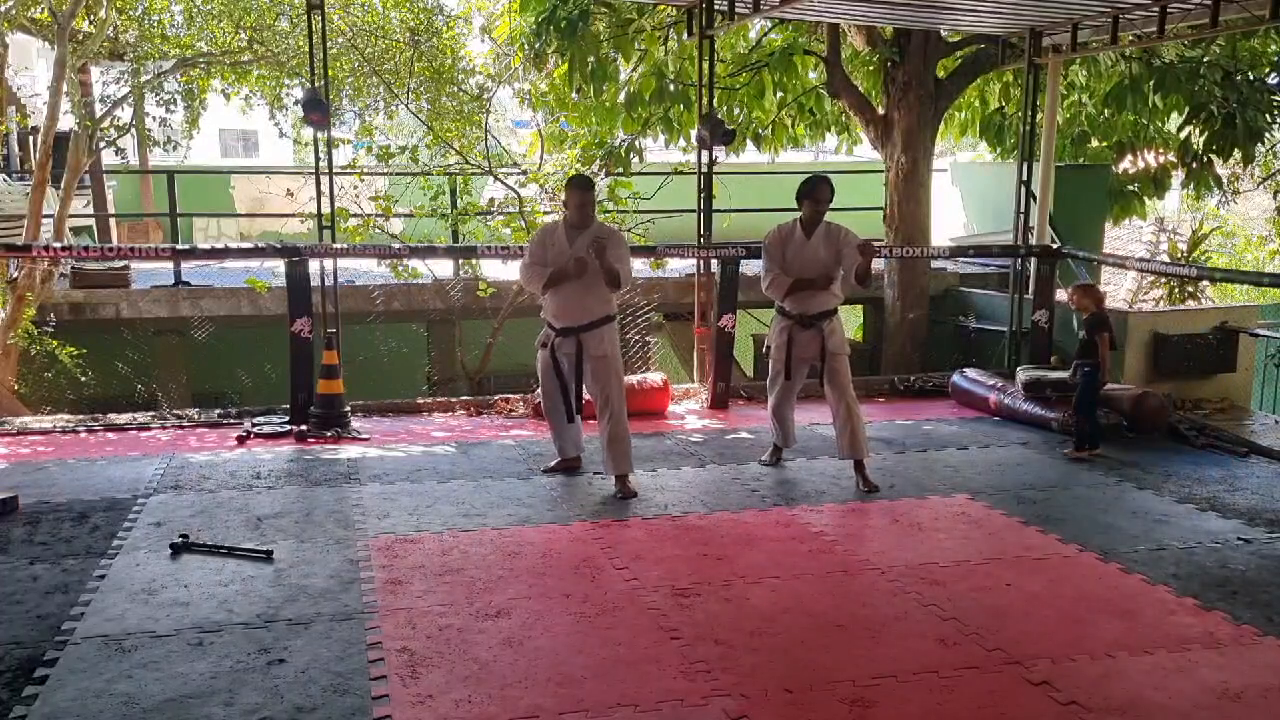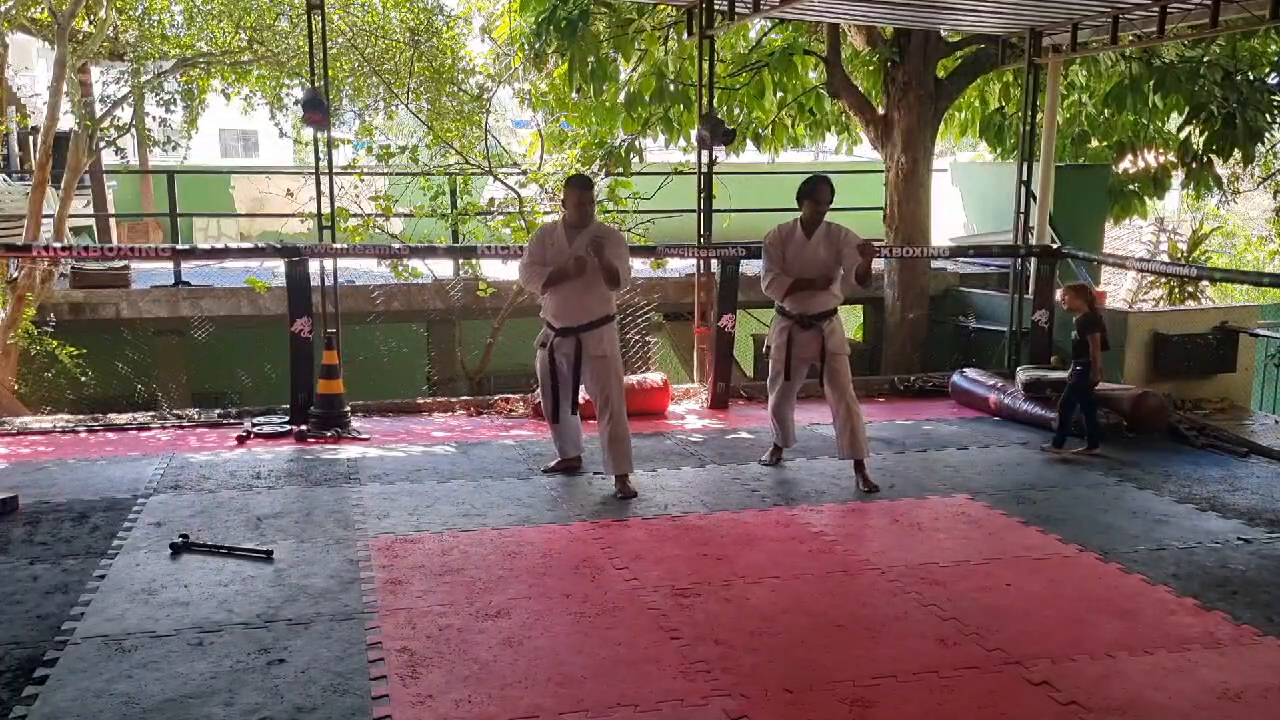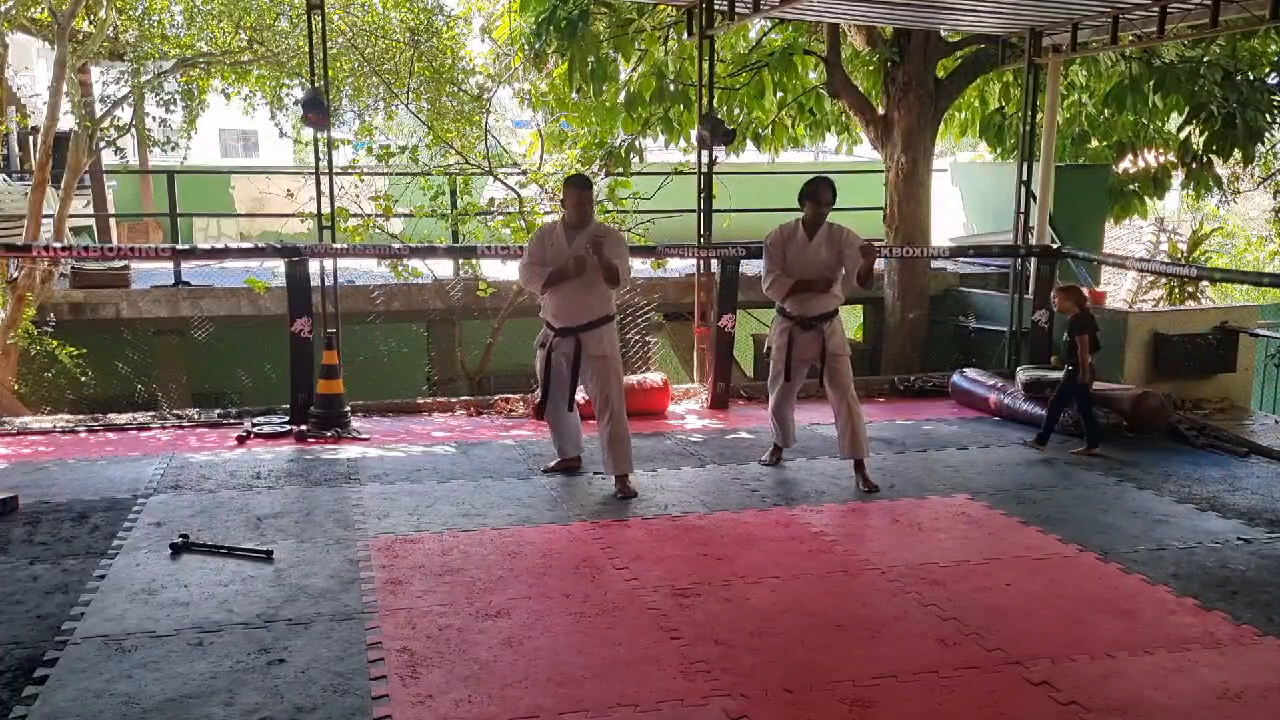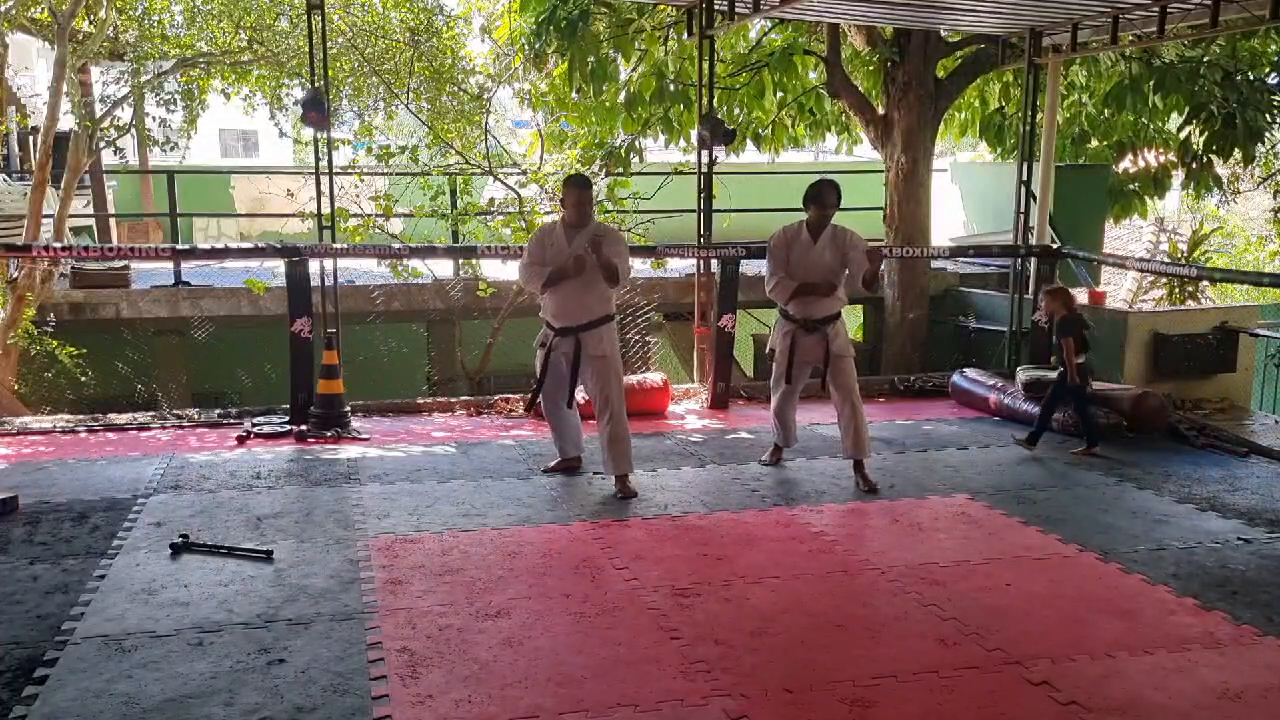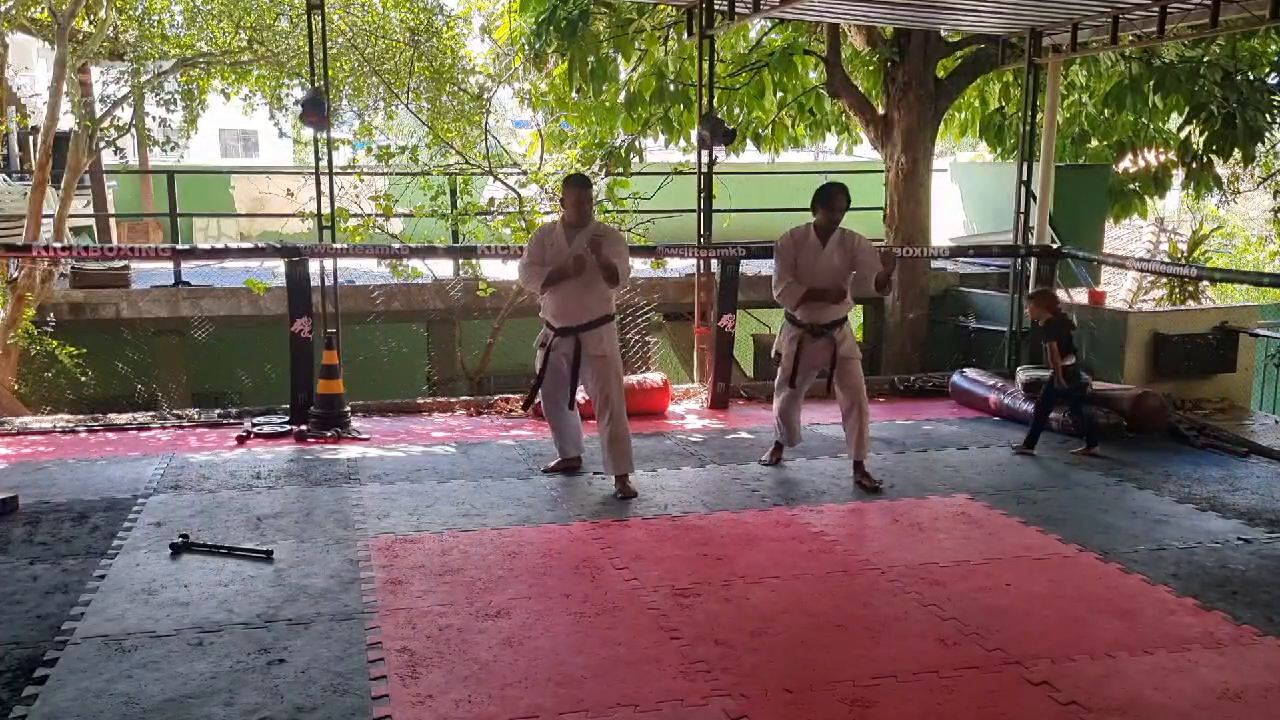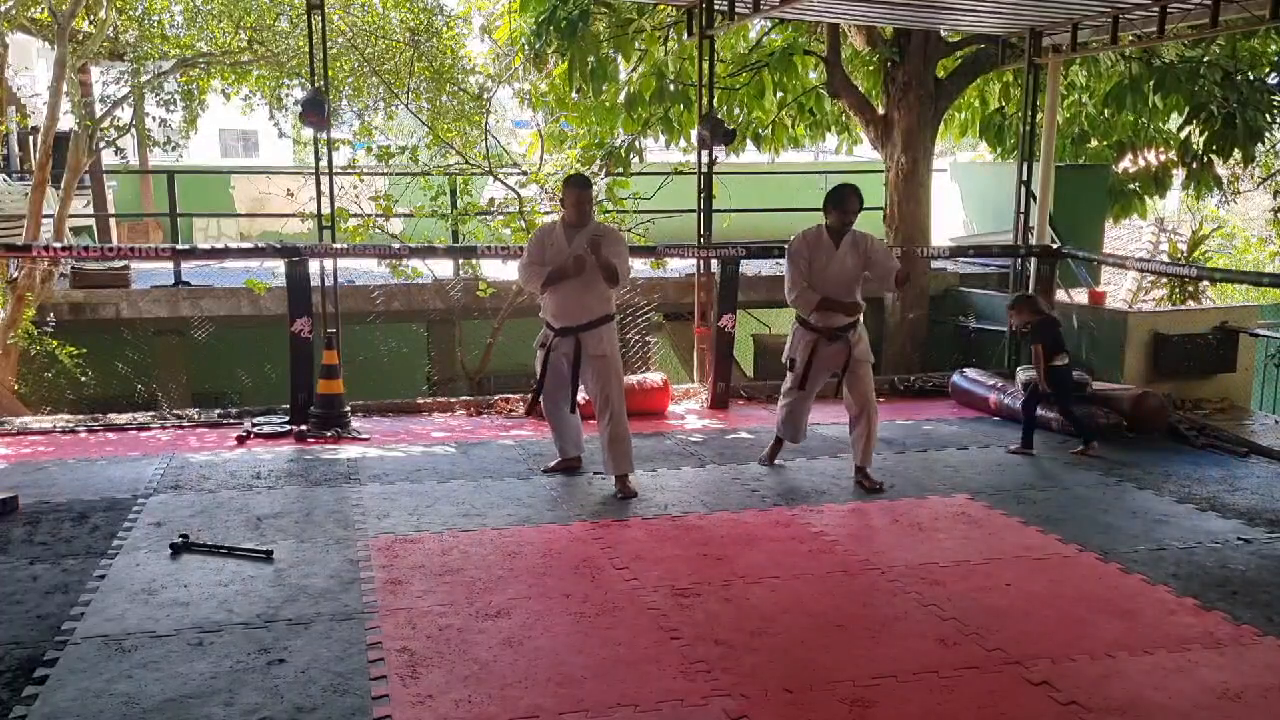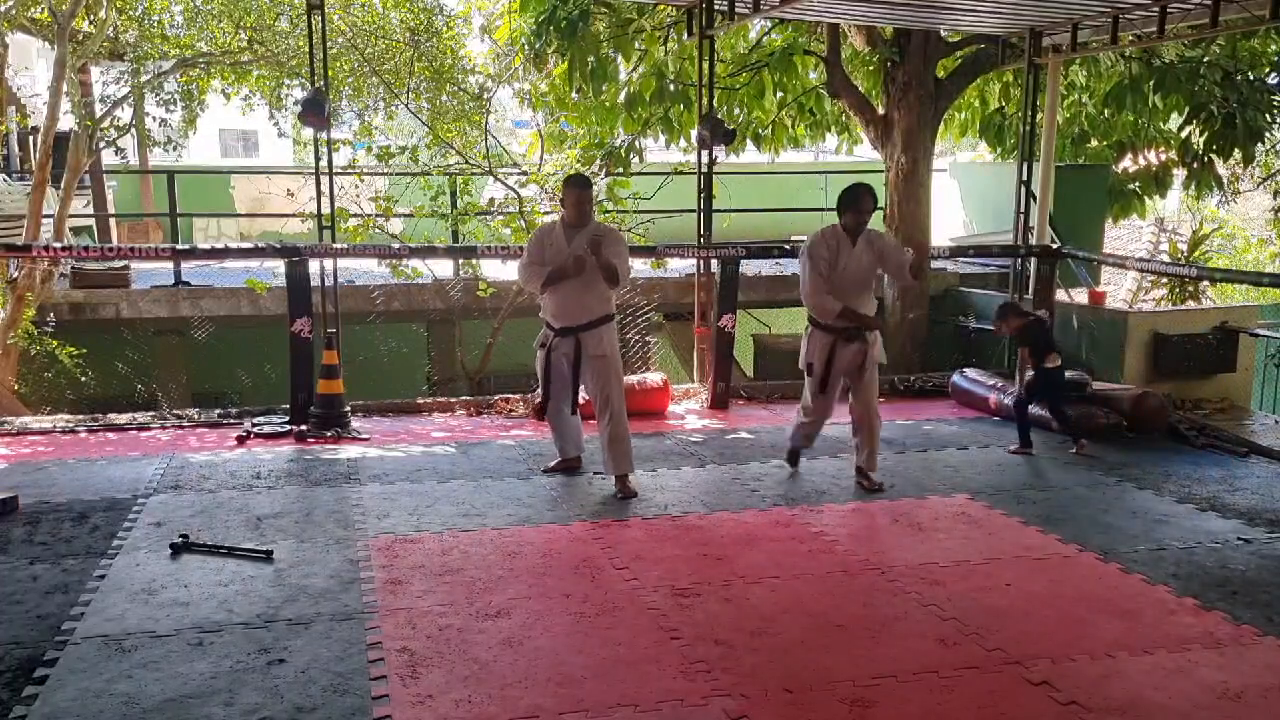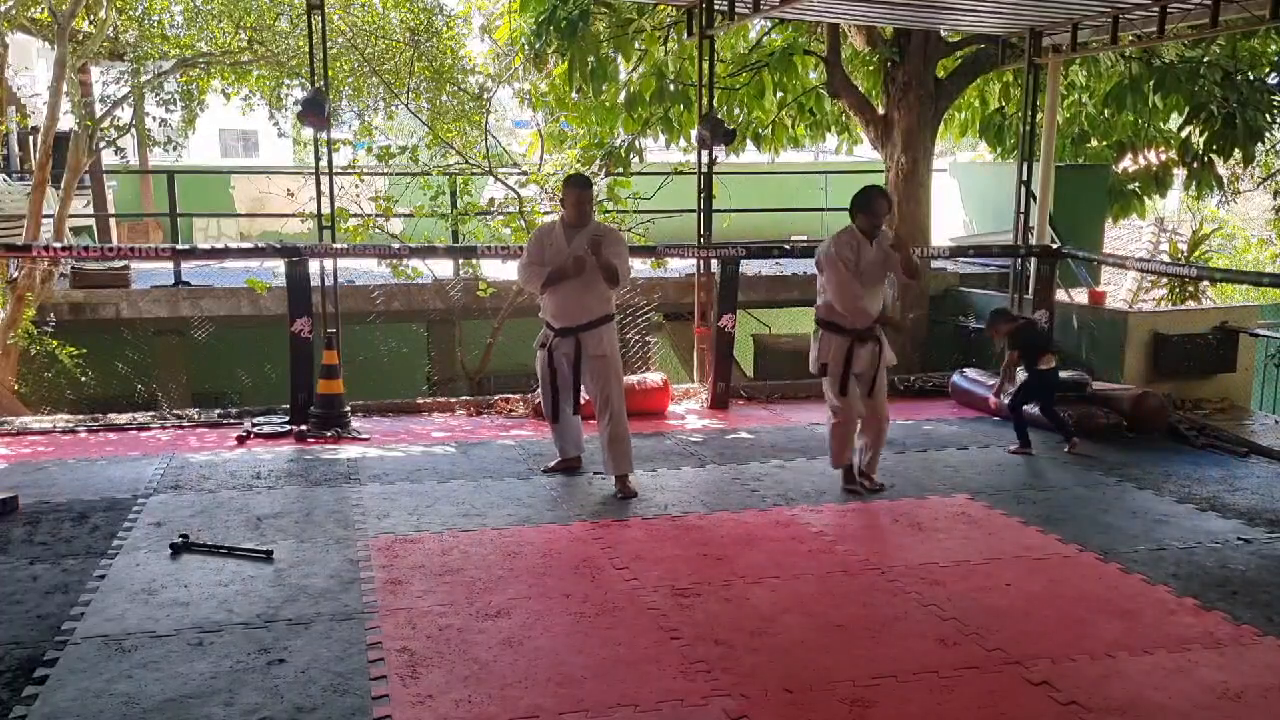
dt=0.1s
person 1, frame 1
left shoulder: (610, 237)
right shoulder: (545, 235)
left elbow: (620, 281)
right elbow: (529, 276)
left wrist: (604, 262)
right wrist: (567, 272)
left hip: (598, 334)
right hip: (557, 334)
left knee: (610, 403)
right knee: (555, 401)
left ankle: (621, 475)
right ankle: (570, 456)
person 1, frame 2
left shoulder: (609, 236)
right shoulder: (544, 235)
left elbow: (619, 280)
right elbow: (528, 275)
left wrist: (603, 260)
right wrist: (566, 271)
left hip: (597, 334)
right hip: (555, 334)
left knee: (610, 403)
right knee: (554, 401)
left ankle: (621, 475)
right ankle: (570, 456)
person 1, frame 3
left shoulder: (609, 236)
right shoulder: (544, 236)
left elbow: (619, 278)
right elbow: (528, 276)
left wrist: (602, 258)
right wrist: (566, 271)
left hip: (596, 334)
right hip: (556, 334)
left knee: (610, 402)
right knee: (555, 400)
left ankle: (621, 475)
right ankle: (570, 455)
person 1, frame 4
left shoulder: (609, 235)
right shoulder: (544, 235)
left elbow: (618, 277)
right elbow: (528, 276)
left wrist: (601, 257)
right wrist: (565, 270)
left hip: (596, 334)
right hip: (555, 334)
left knee: (610, 402)
right knee: (555, 400)
left ankle: (621, 475)
right ankle: (570, 455)
person 1, frame 5
left shoulder: (608, 236)
right shoulder: (544, 236)
left elbow: (618, 276)
right elbow: (528, 275)
left wrist: (600, 257)
right wrist: (565, 270)
left hip: (596, 334)
right hip: (555, 334)
left knee: (609, 403)
right knee: (554, 400)
left ankle: (621, 475)
right ankle: (570, 455)
person 1, frame 6
left shoulder: (609, 236)
right shoulder: (543, 236)
left elbow: (618, 277)
right elbow: (527, 275)
left wrist: (600, 257)
right wrist: (565, 270)
left hip: (596, 334)
right hip: (555, 334)
left knee: (610, 403)
right knee: (554, 400)
left ankle: (621, 475)
right ankle: (570, 455)
person 1, frame 7
left shoulder: (608, 235)
right shoulder: (543, 235)
left elbow: (618, 278)
right elbow: (527, 275)
left wrist: (600, 258)
right wrist: (565, 270)
left hip: (596, 334)
right hip: (555, 334)
left knee: (610, 403)
right knee: (555, 401)
left ankle: (621, 475)
right ankle: (570, 456)
person 1, frame 8
left shoulder: (609, 235)
right shoulder: (543, 235)
left elbow: (618, 278)
right elbow: (527, 276)
left wrist: (600, 258)
right wrist: (565, 270)
left hip: (596, 334)
right hip: (555, 334)
left knee: (610, 403)
right knee: (556, 401)
left ankle: (621, 475)
right ankle: (570, 455)
person 2, frame 1
left shoulder: (840, 236)
right shoulder: (778, 237)
left elbow: (859, 278)
right elbow: (771, 283)
left wrist: (866, 261)
right wrist: (811, 283)
left hip: (826, 327)
right hip: (788, 326)
left knee: (843, 396)
right knee: (780, 394)
left ankle: (860, 468)
right ankle: (779, 444)
person 2, frame 2
left shoulder: (840, 236)
right shoulder: (778, 236)
left elbow: (860, 278)
right elbow: (770, 283)
left wrist: (866, 261)
right wrist: (810, 283)
left hip: (826, 327)
right hip: (788, 326)
left knee: (843, 396)
right knee: (780, 394)
left ankle: (860, 468)
right ankle: (779, 444)
person 2, frame 3
left shoulder: (842, 237)
right shoulder: (780, 237)
left elbow: (861, 279)
right elbow: (772, 284)
left wrist: (868, 263)
right wrist: (811, 285)
left hip: (827, 328)
right hip: (789, 327)
left knee: (844, 396)
right knee: (781, 394)
left ankle: (859, 468)
right ankle: (779, 444)
person 2, frame 4
left shoulder: (846, 239)
right shoulder: (784, 238)
left elbow: (866, 281)
right elbow: (775, 286)
left wrist: (874, 266)
right wrist: (814, 288)
left hip: (830, 330)
right hip: (792, 329)
left knee: (848, 396)
right knee: (783, 394)
left ankle: (859, 468)
right ankle: (780, 444)
person 2, frame 5
left shoulder: (852, 243)
right shoulder: (791, 241)
left elbow: (877, 284)
right elbow: (783, 291)
left wrist: (887, 269)
right wrist: (824, 295)
left hip: (837, 334)
right hip: (799, 333)
left knee: (855, 398)
right knee: (787, 395)
left ankle: (859, 468)
right ankle: (779, 446)
person 2, frame 6
left shoulder: (865, 244)
right shoulder: (803, 243)
left elbow: (892, 280)
right elbow: (797, 295)
left wrist: (903, 271)
right wrist: (838, 305)
left hip: (850, 337)
right hip: (812, 336)
left knee: (864, 404)
right knee: (795, 397)
left ankle: (861, 470)
right ankle: (779, 441)
person 2, frame 7
left shoulder: (876, 241)
right shoulder: (817, 246)
left elbow: (908, 273)
right elbow: (814, 298)
left wrist: (918, 261)
right wrist: (857, 317)
left hip: (861, 338)
right hip: (826, 338)
left knee: (867, 410)
right knee: (817, 406)
left ankle: (863, 470)
right ankle: (797, 444)
person 2, frame 8
left shoulder: (884, 241)
right shoulder: (836, 247)
left elbow: (910, 274)
right elbow: (847, 299)
left wrist: (904, 254)
right wrist: (886, 319)
left hip: (870, 340)
right hip: (836, 339)
left knee: (877, 413)
right knee: (845, 410)
left ankle: (865, 470)
right ankle: (847, 472)
